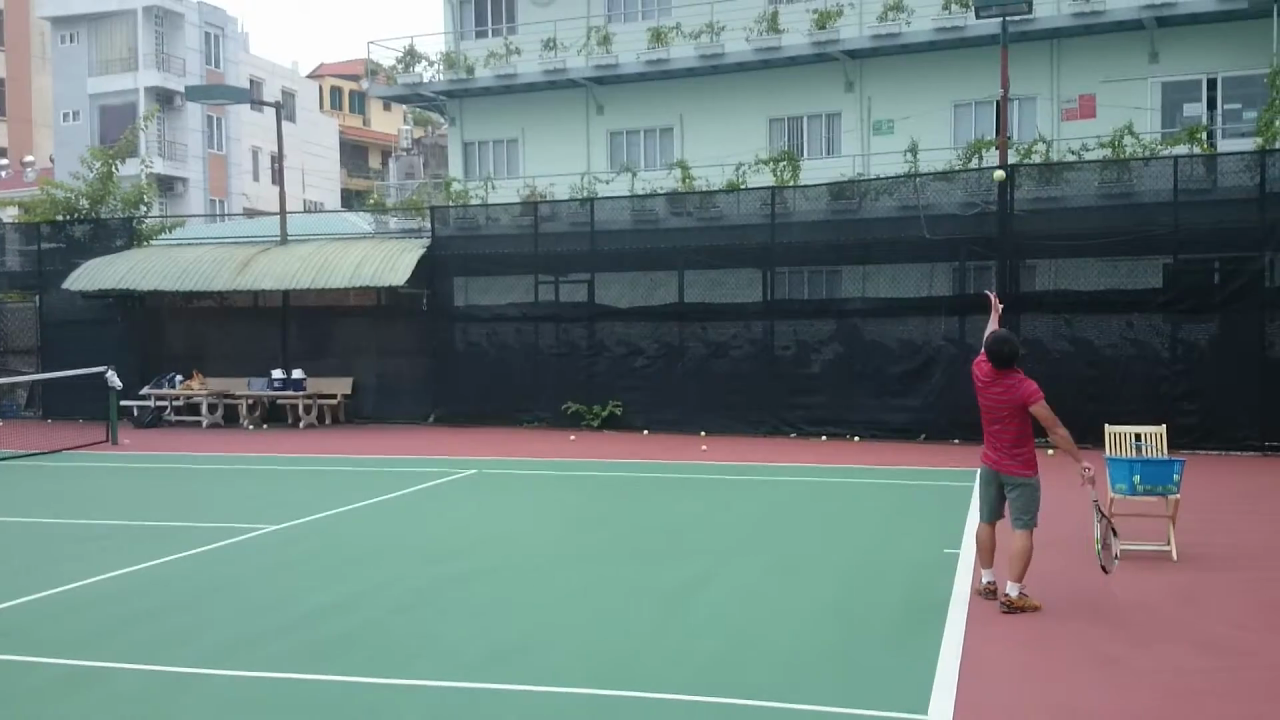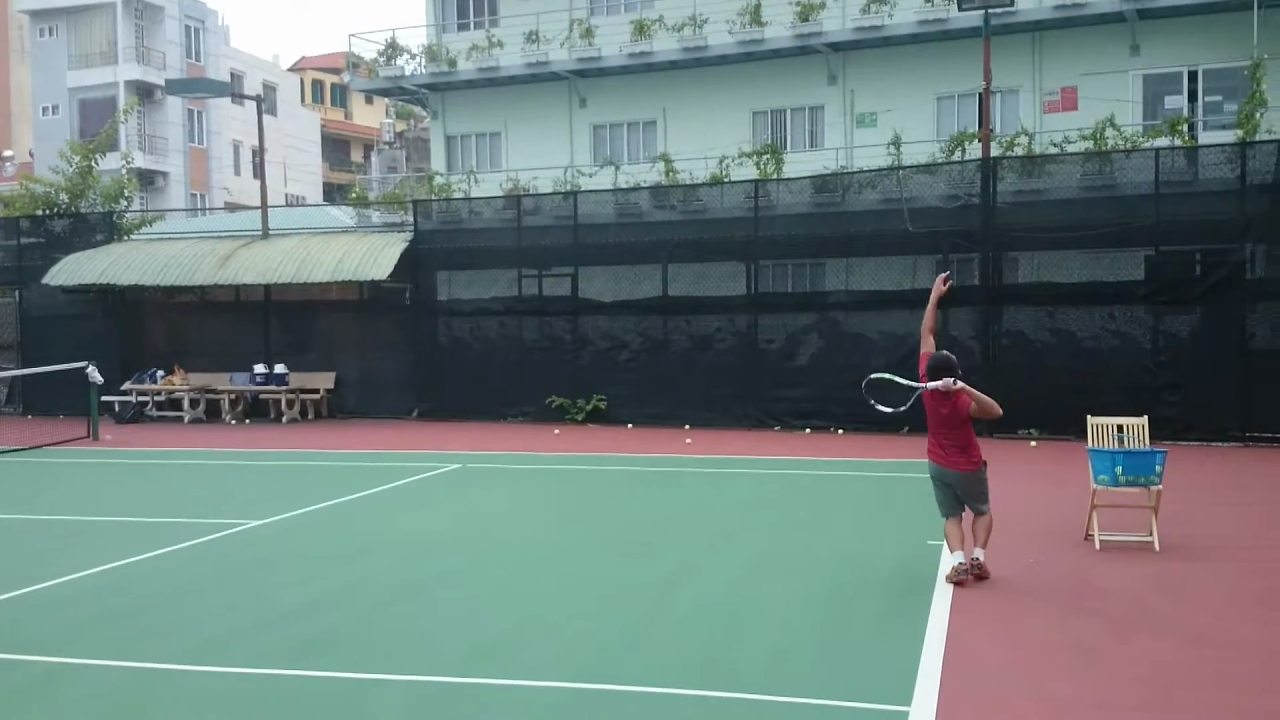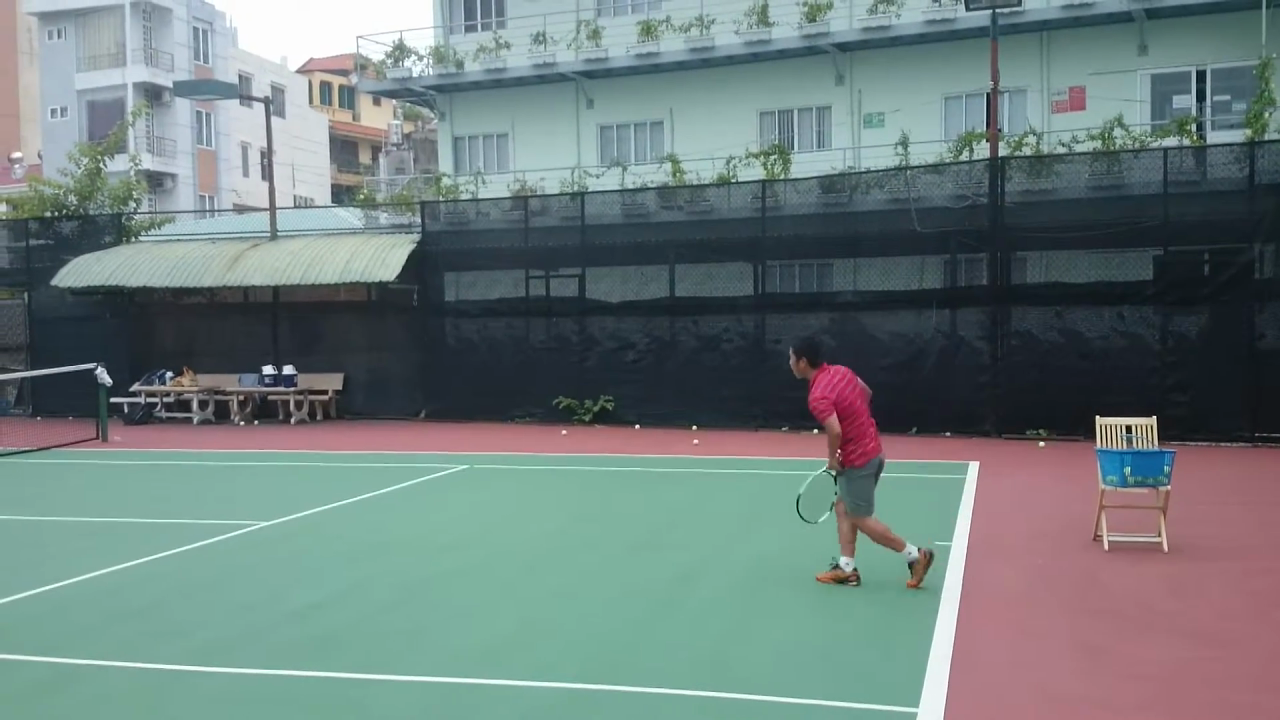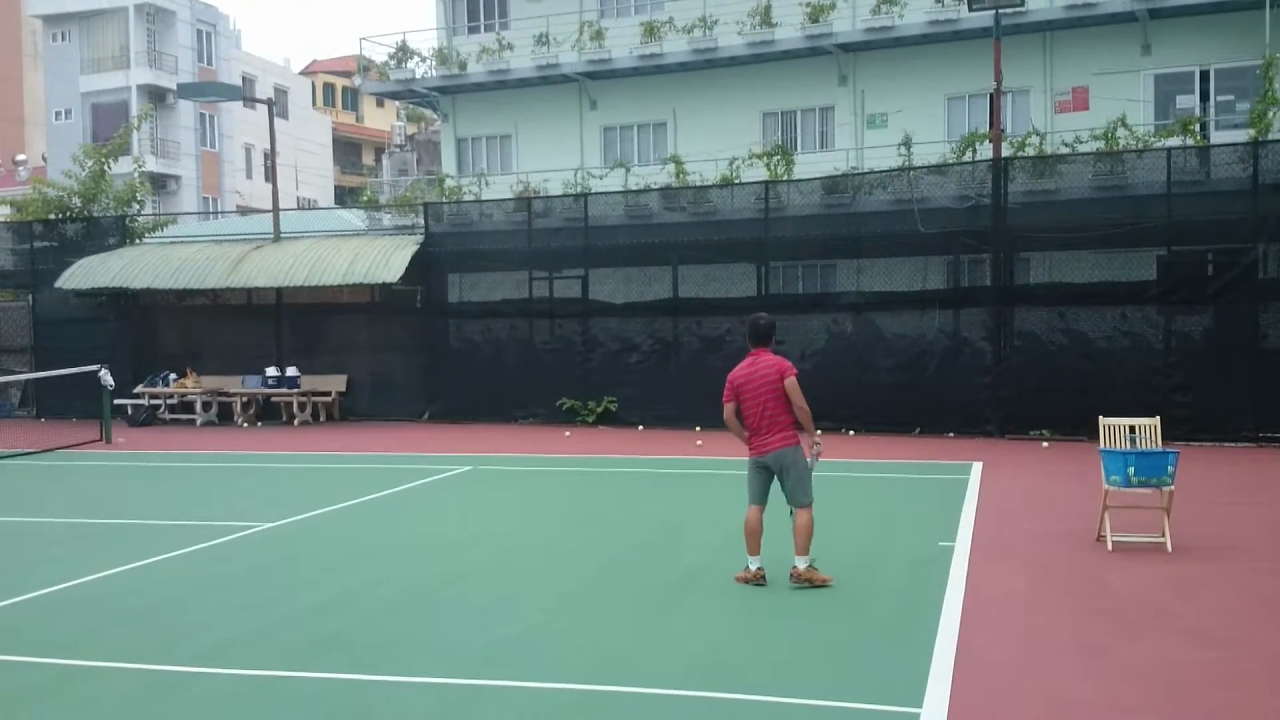
dt=1s
person 1, frame 1
left shoulder: (979, 372)
right shoulder: (1025, 389)
left elbow: (987, 341)
right elbow: (1055, 429)
left wrist: (994, 313)
right wrist: (1081, 461)
left hip: (990, 466)
right hip: (1021, 470)
left knee: (987, 522)
right knee: (1022, 529)
left ankle: (987, 582)
right ankle: (1013, 594)
person 1, frame 2
left shoulder: (929, 379)
right shoulder: (961, 401)
left elbow: (927, 335)
right elbow: (996, 412)
left wrist: (935, 295)
right wrist: (966, 391)
left hip: (940, 466)
right hip: (968, 467)
left knee: (952, 517)
right knee: (982, 512)
left ankle: (959, 562)
right ankle: (976, 558)
person 1, frame 3
left shoulder: (818, 396)
right shoulder: (840, 371)
left elbow: (835, 430)
right elbow: (866, 394)
left wrist: (833, 458)
left hip: (857, 460)
right hip: (872, 450)
left knee: (862, 519)
right knee: (843, 507)
left ankle: (915, 555)
right ankle: (846, 567)
person 1, frame 4
left shoulder: (735, 374)
right shoulder: (781, 365)
left elbow: (728, 416)
right elbow: (799, 405)
right wrist: (812, 434)
left hip: (758, 452)
right hip: (786, 447)
left knee: (755, 507)
right knee: (803, 506)
left ankle: (754, 568)
right ankle: (802, 568)
